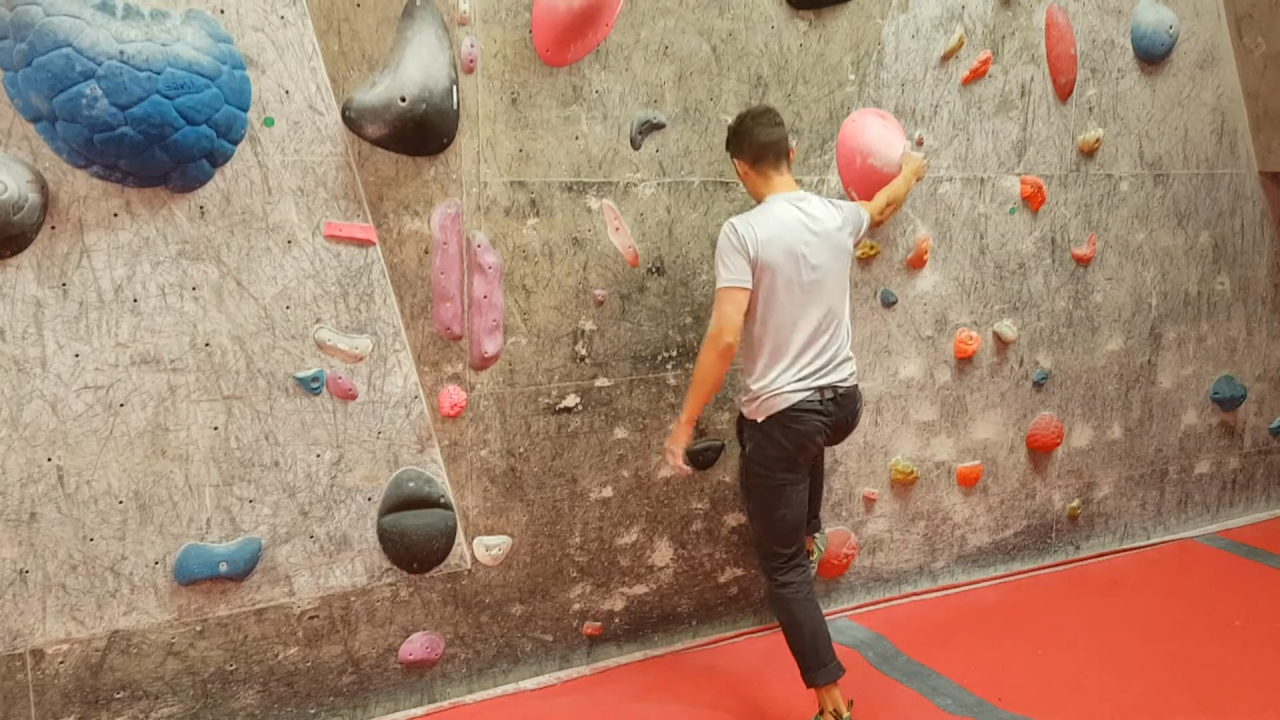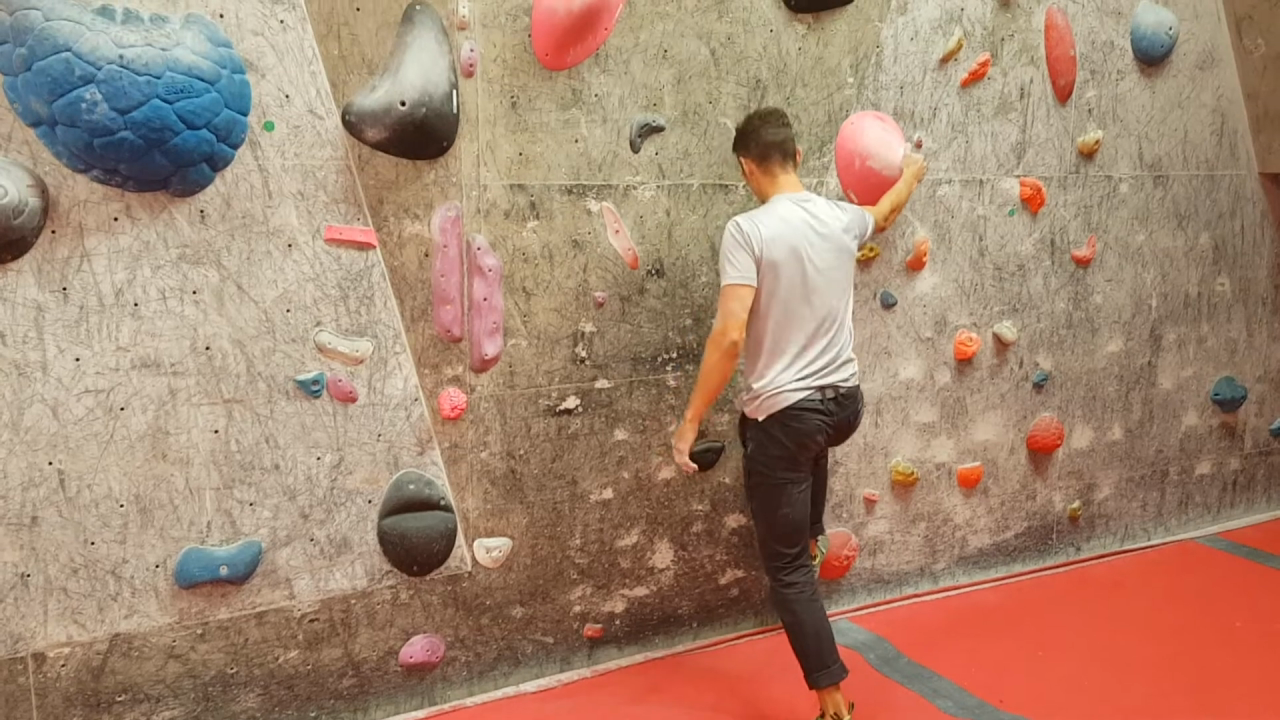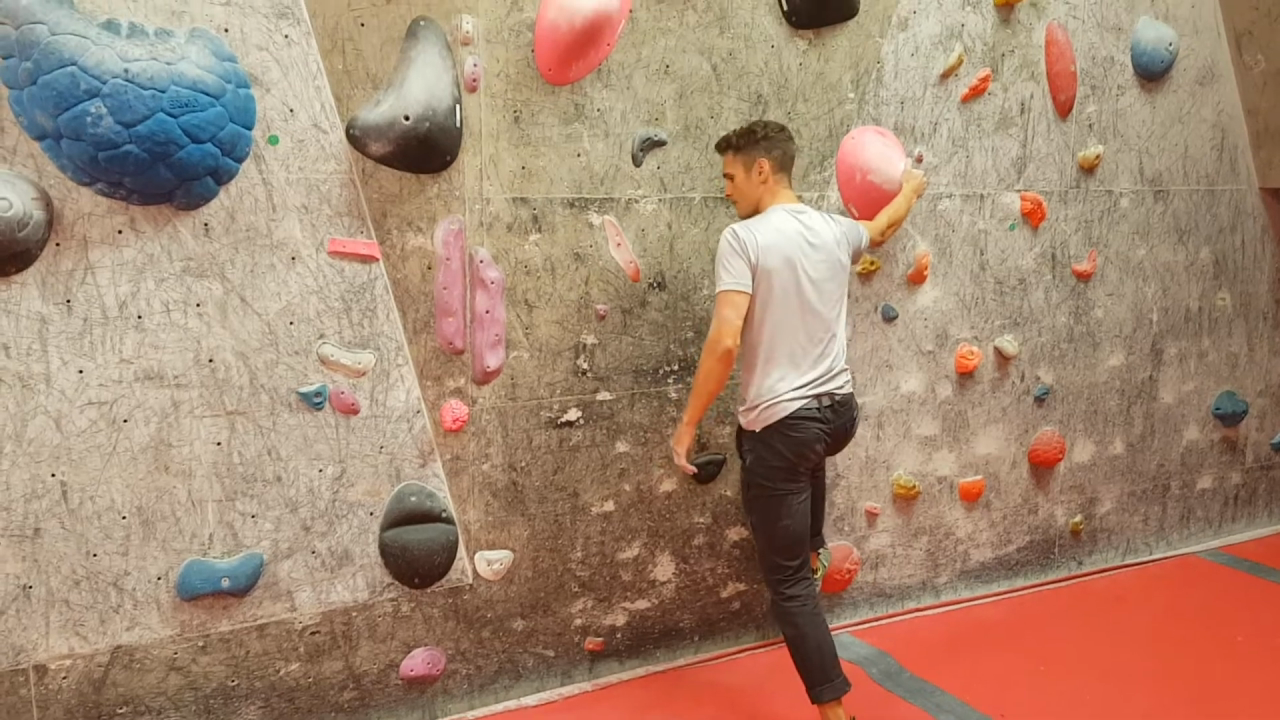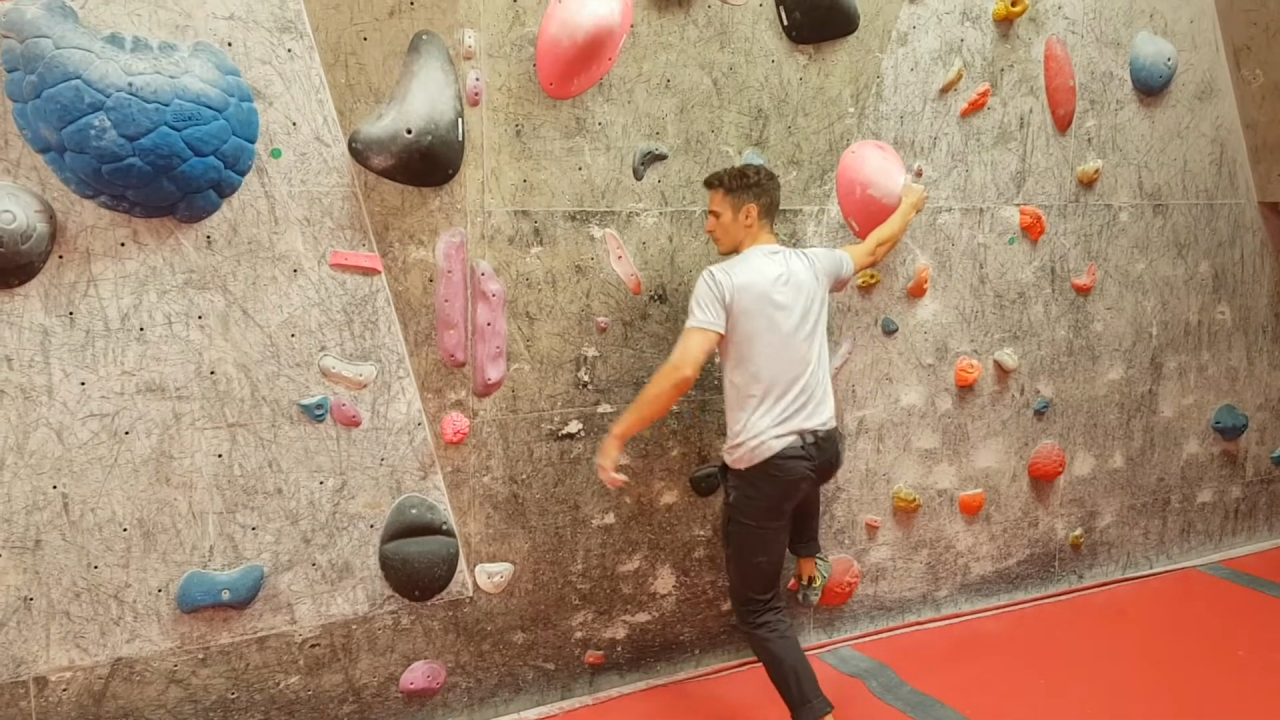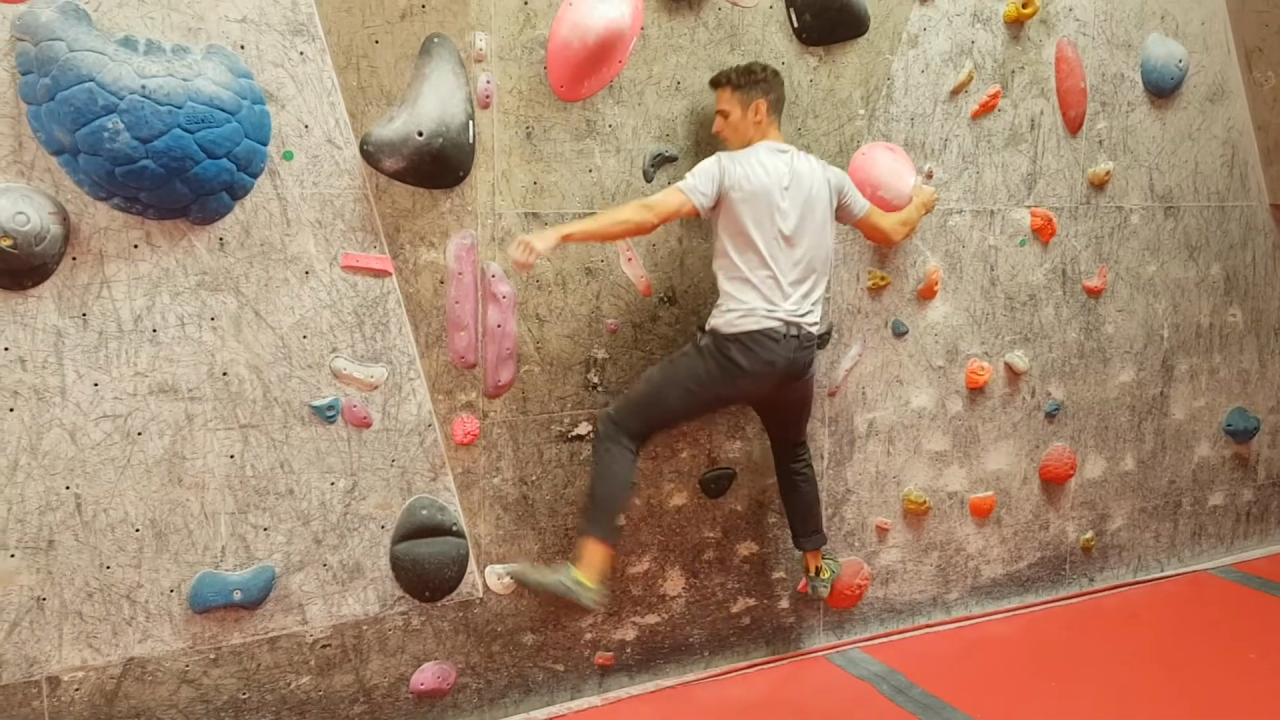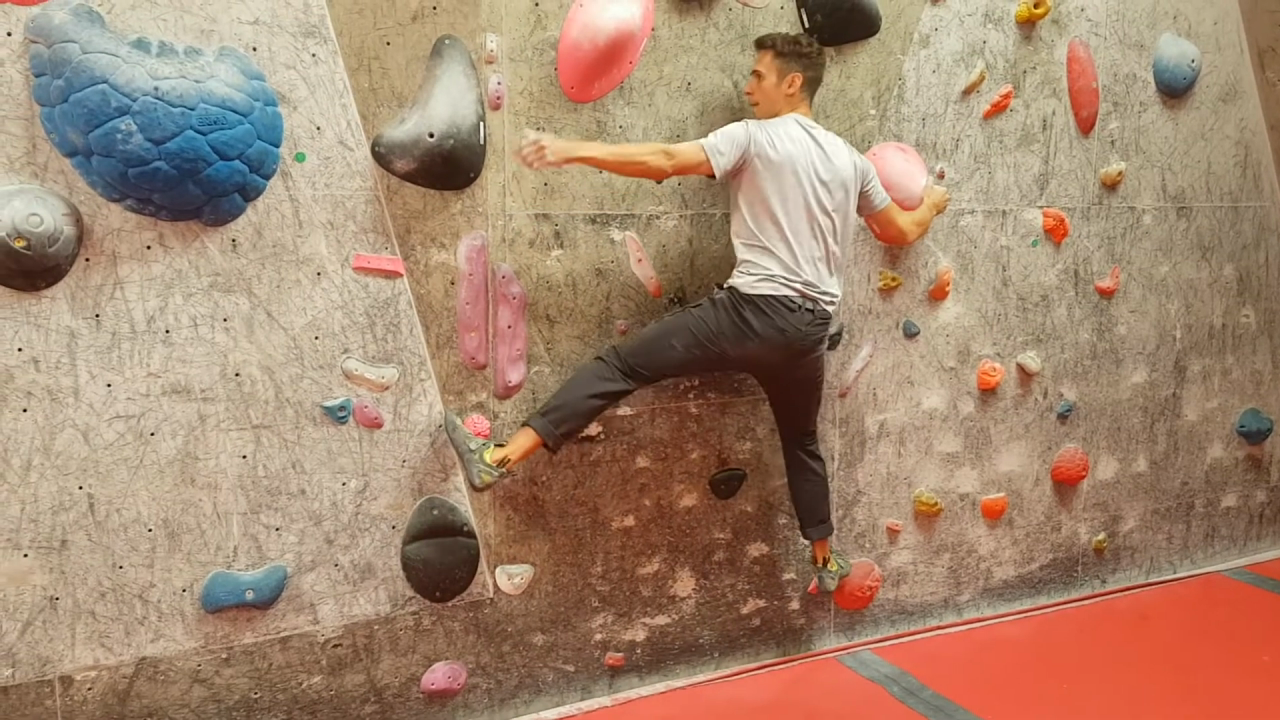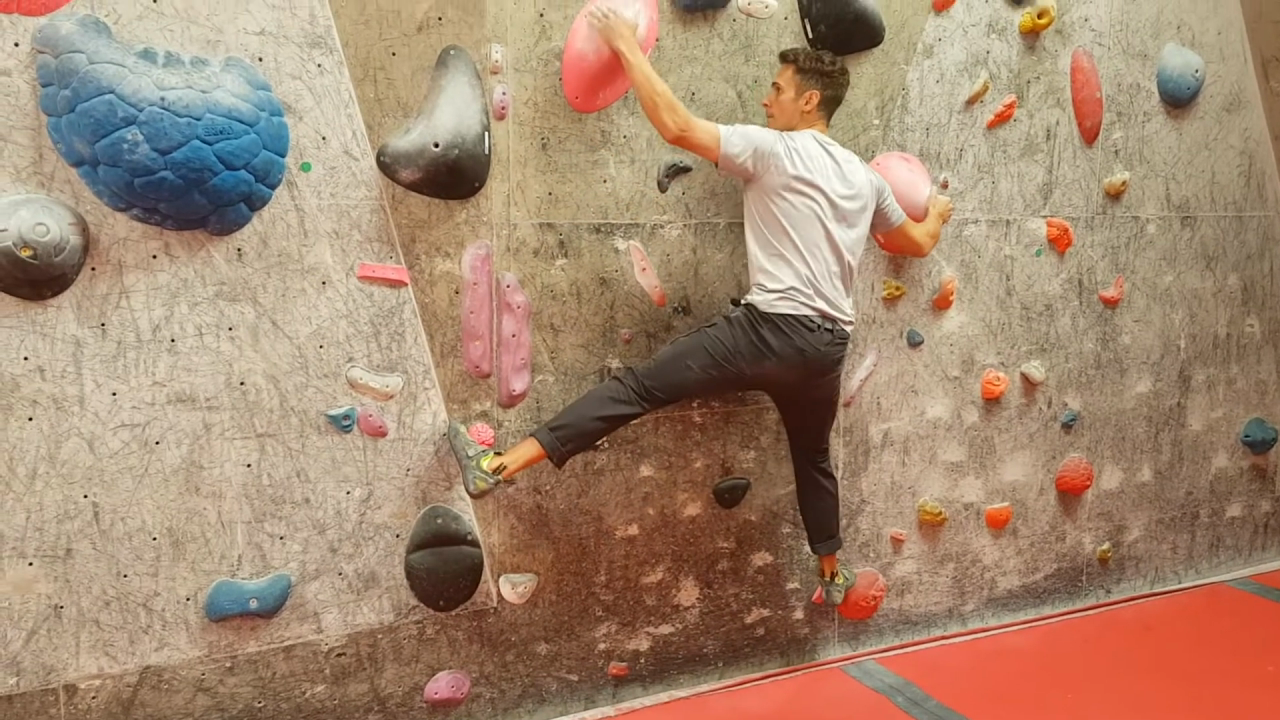
dt=0.4s
person 1, frame 1
left shoulder: (742, 232)
right shoulder: (838, 215)
left elbow: (723, 338)
right elbow: (881, 206)
left wrist: (684, 424)
right wrist: (909, 172)
left hip: (780, 416)
right hip: (842, 401)
left knee: (783, 568)
right ankle: (809, 532)
person 1, frame 2
left shoulder: (748, 230)
right shoulder: (843, 218)
left elbow: (730, 335)
right elbow: (885, 211)
left wrist: (691, 419)
right wrist: (909, 176)
left hip: (781, 415)
right hip: (845, 402)
left knee: (786, 570)
right ankle: (812, 536)
person 1, frame 3
left shoulder: (742, 238)
right shoulder: (835, 231)
left elbow: (724, 341)
right elbow: (881, 228)
left wrist: (688, 423)
right wrist: (909, 190)
left hip: (779, 426)
right hip: (840, 411)
left knee: (787, 583)
right ankle: (814, 549)
person 1, frame 4
left shoulder: (724, 280)
right shoulder: (815, 265)
left elbow: (682, 370)
right elbow: (874, 248)
left wrist: (616, 436)
right wrist: (909, 206)
left hip: (764, 460)
right hip: (825, 446)
left knee: (758, 610)
right ankle: (811, 566)
person 1, frame 5
left shoulder: (728, 169)
right shoulder: (825, 176)
left elbow: (651, 212)
right elbow: (886, 230)
left wrist: (563, 232)
right wrist: (919, 206)
left hip: (740, 345)
right hip: (797, 349)
left knee: (619, 429)
right knee: (793, 453)
left ankle: (589, 571)
right ankle: (819, 570)
person 1, frame 6
left shoulder: (754, 137)
right shoulder: (851, 160)
left elbow: (662, 163)
right elbow: (903, 232)
left wrist: (571, 150)
right wrist: (931, 205)
left hip: (752, 311)
right hip: (809, 326)
left knee: (620, 365)
right knee: (802, 441)
left ankle: (498, 457)
right ankle: (826, 560)
person 1, frame 7
left shoulder: (771, 149)
right shoulder: (866, 177)
left elbow: (677, 126)
right elbow: (918, 243)
left wrist: (628, 47)
right wrist: (937, 213)
left hip: (769, 330)
right hip: (826, 345)
left knee: (636, 387)
right knee: (813, 458)
left ankle: (497, 465)
right ankle: (833, 573)
